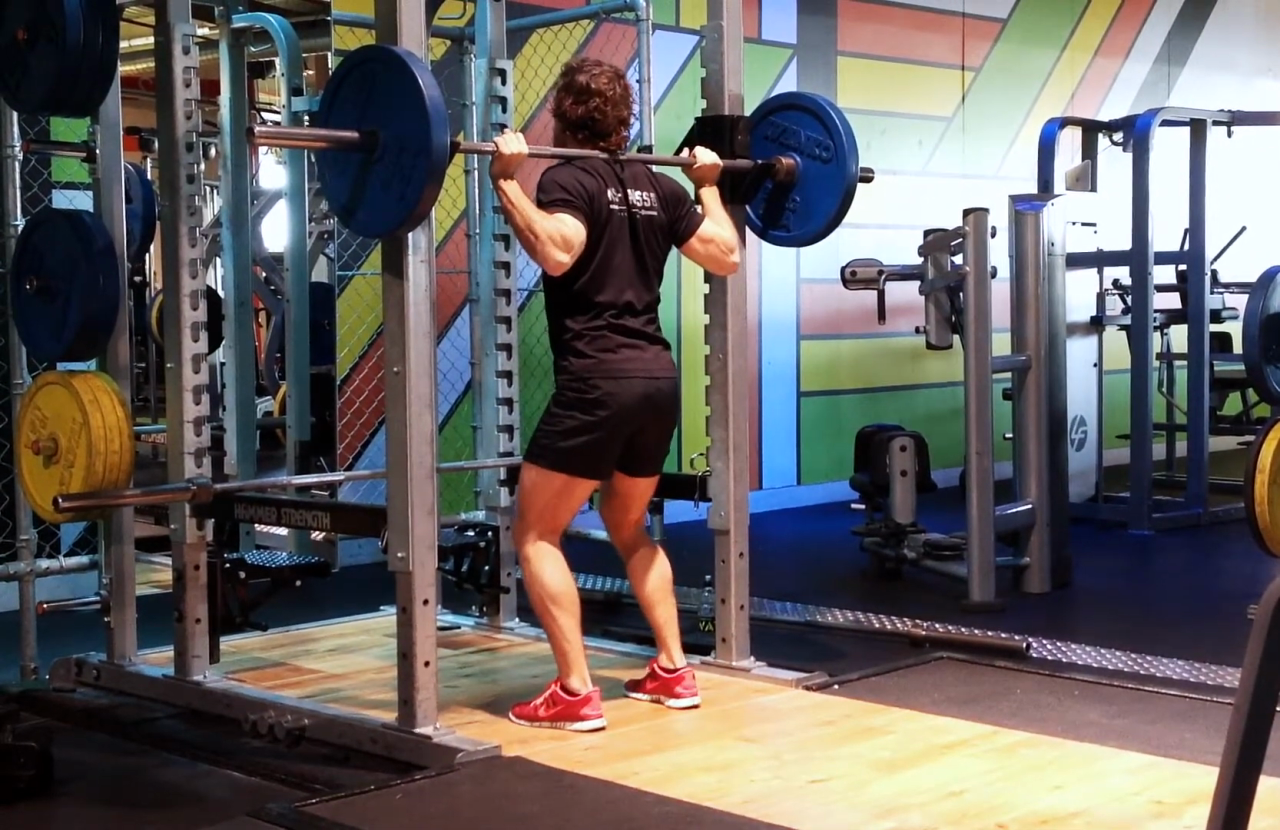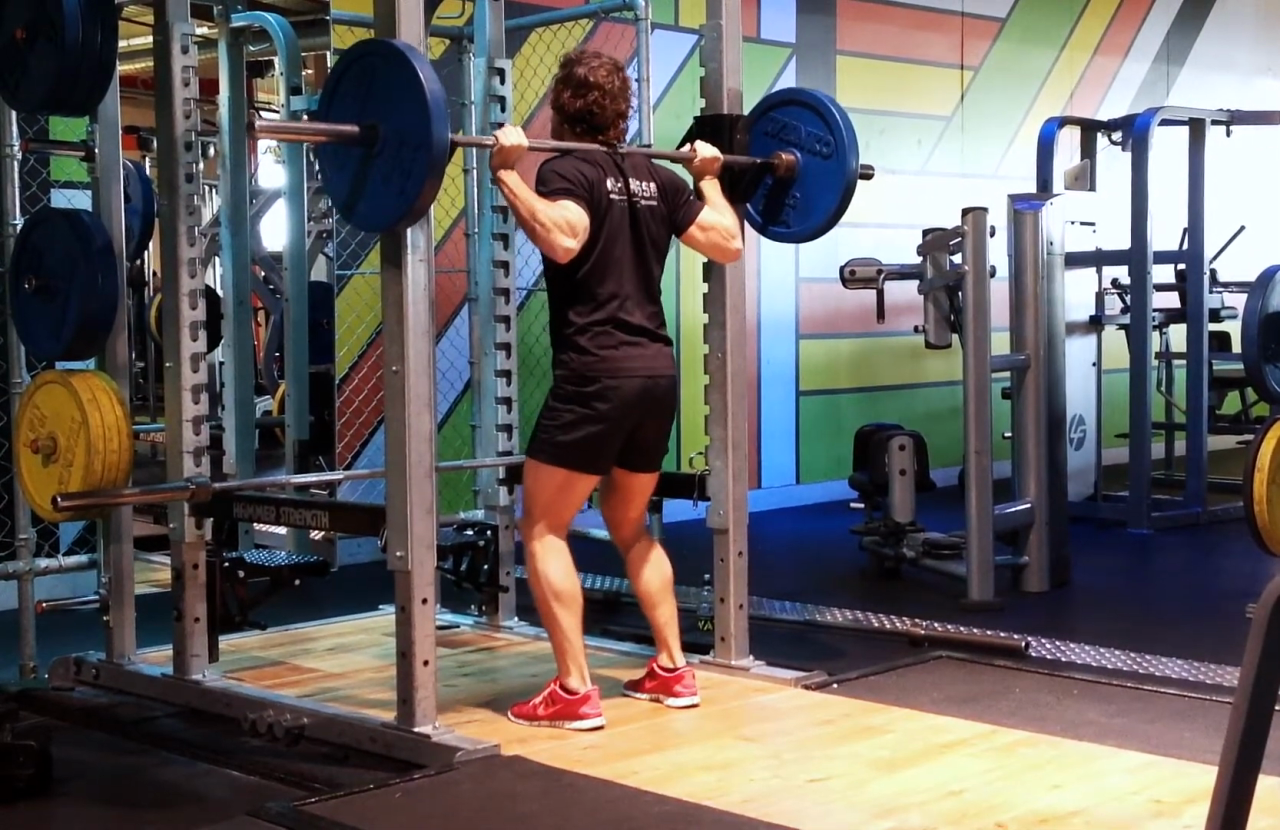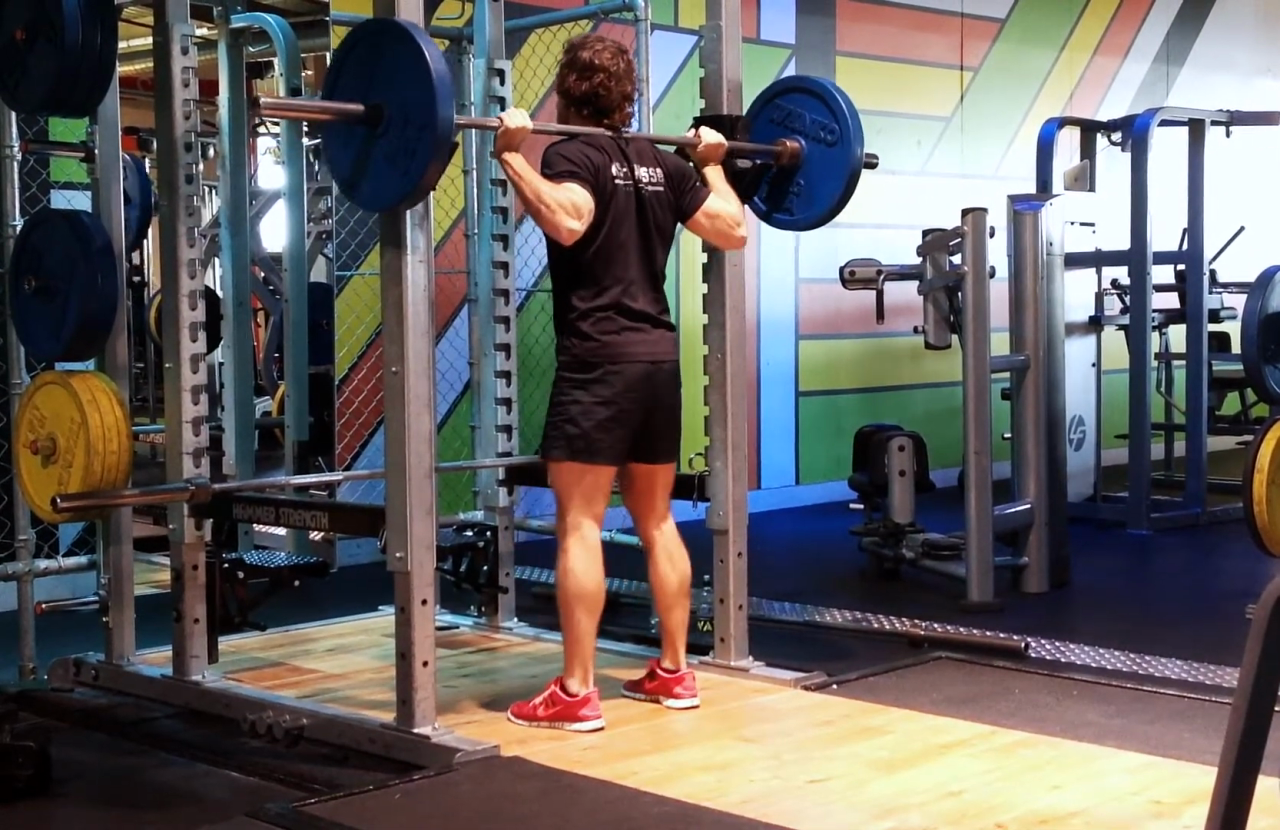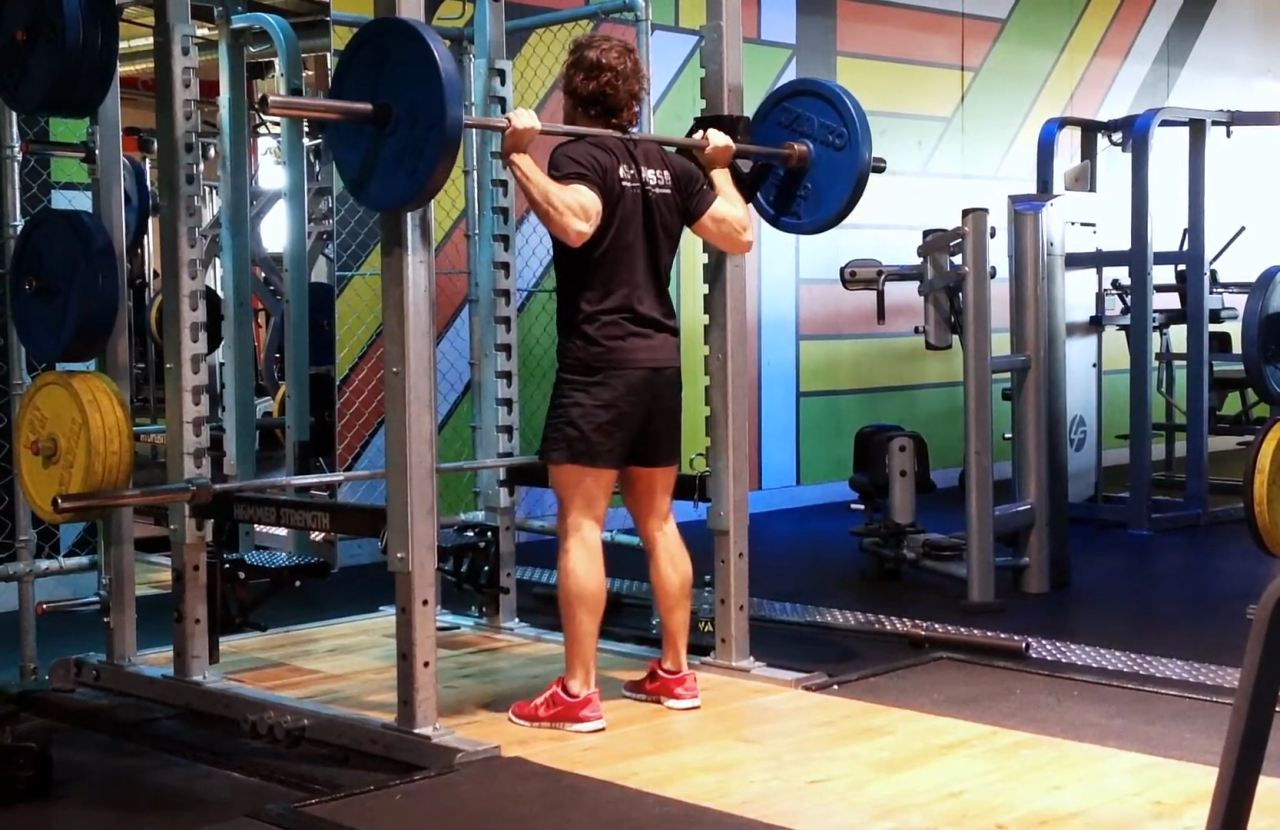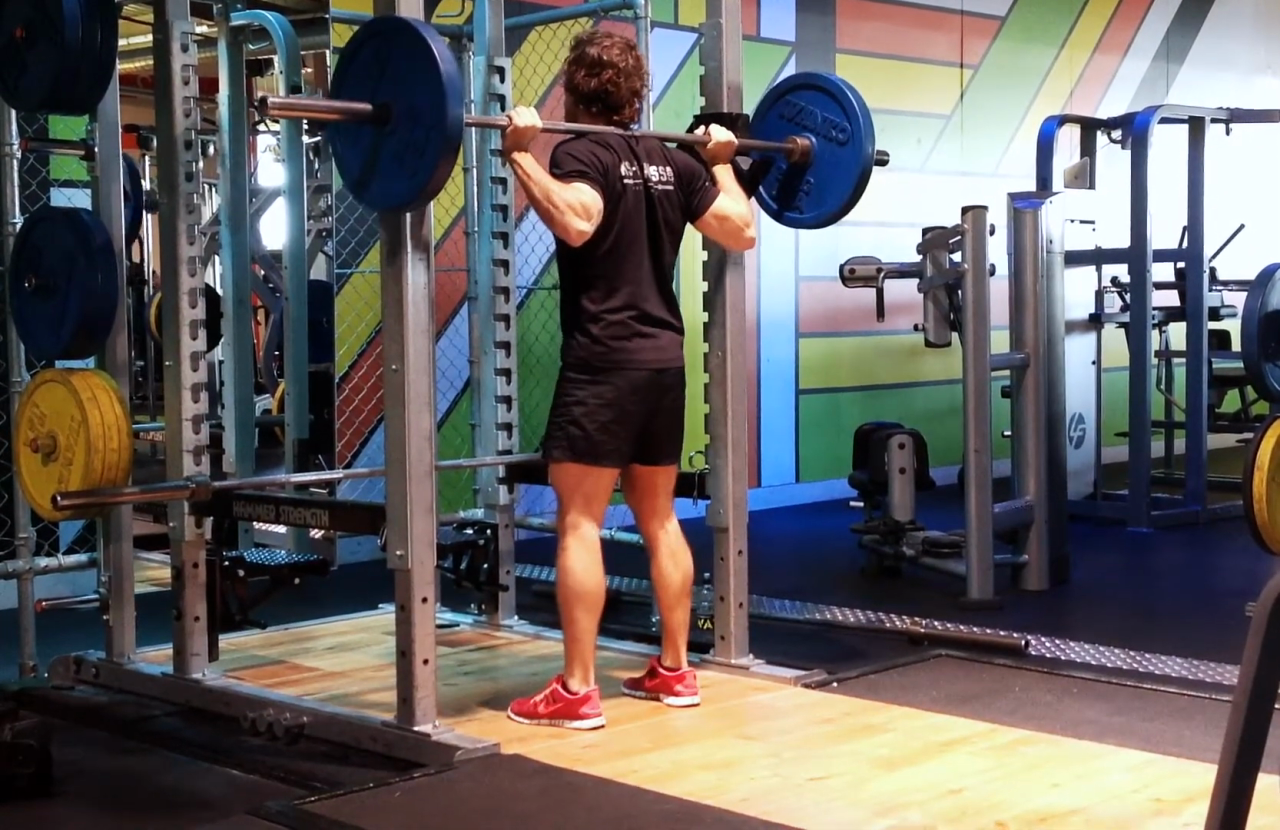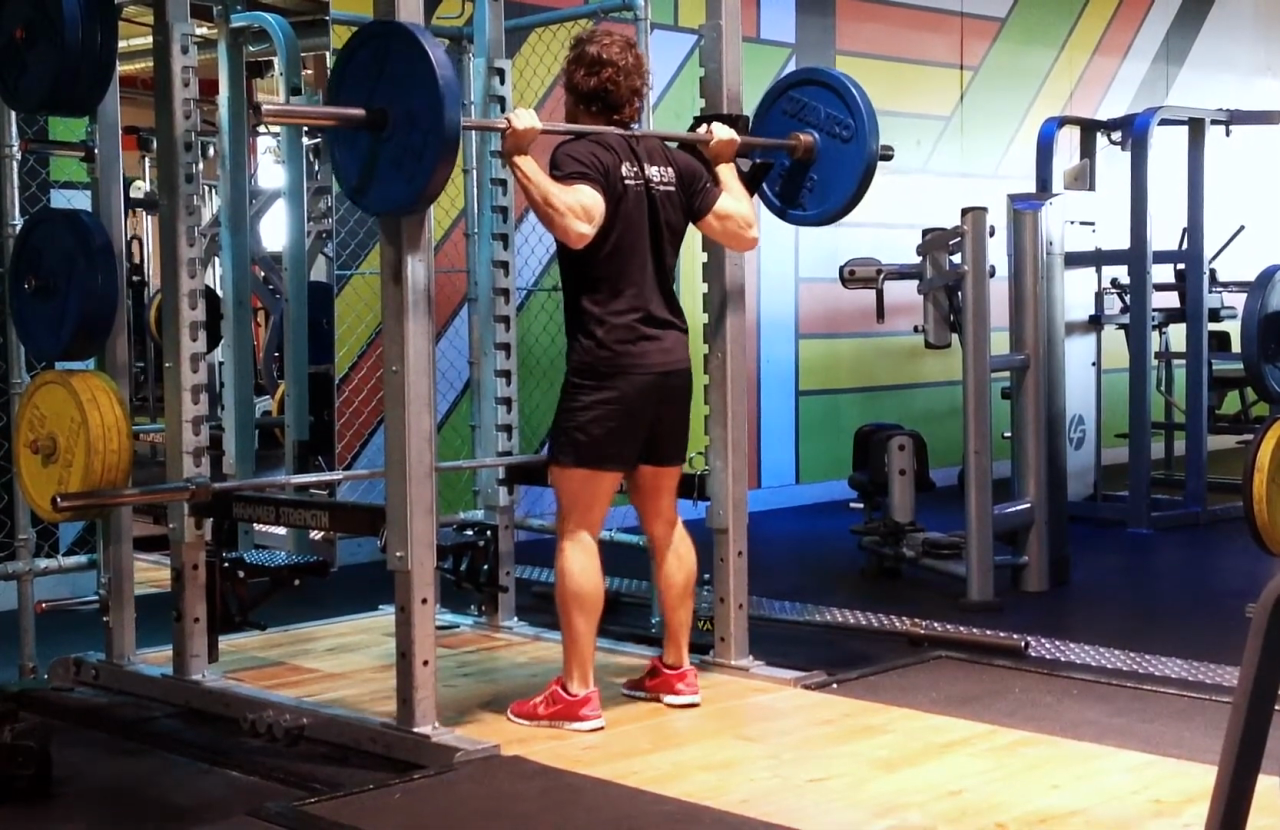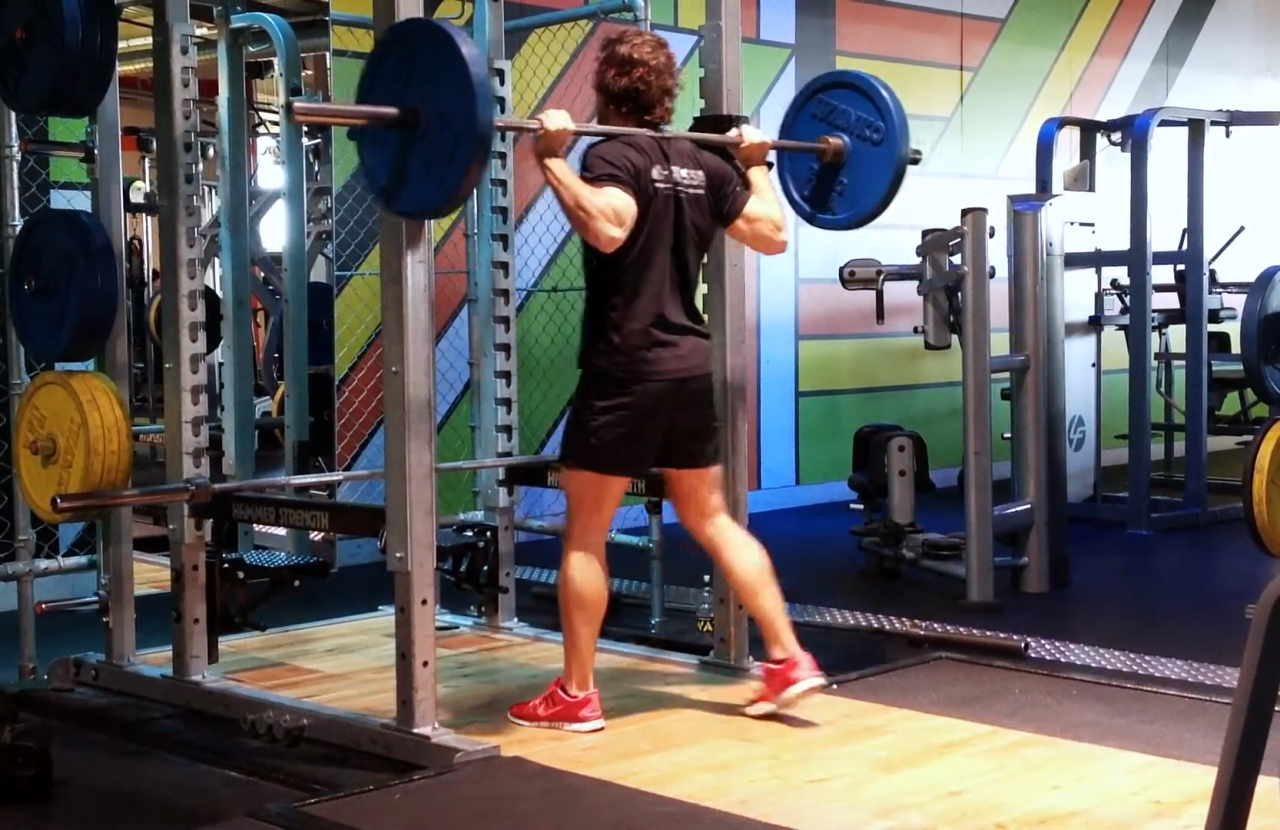
dt=0.3s
person 1, frame 1
left shoulder: (565, 180)
right shoulder: (659, 188)
left elbow: (557, 253)
right elbow: (726, 255)
left wrist: (507, 179)
right wrist: (708, 186)
left hip: (598, 384)
right hip: (658, 378)
left knee: (535, 534)
right knee: (627, 528)
left ankle: (575, 691)
right ankle: (673, 670)
person 1, frame 2
left shoulder: (564, 170)
right shoulder: (657, 179)
left elbow: (563, 238)
right elbow: (728, 243)
left wrist: (507, 172)
right wrist: (708, 178)
left hip: (596, 374)
right hip: (656, 370)
left knee: (544, 531)
right knee: (631, 526)
left ankle: (574, 690)
right ankle: (673, 669)
person 1, frame 3
left shoulder: (569, 154)
right shoulder: (664, 164)
left elbow: (567, 221)
right elbow: (733, 231)
left wrist: (511, 154)
right wrist: (711, 163)
left hip: (600, 361)
right hip: (659, 357)
left knee: (579, 525)
right knee: (656, 520)
left ankle: (577, 692)
right ankle: (675, 672)
person 1, frame 4
left shoulder: (578, 154)
right shoulder: (671, 166)
left elbow: (575, 221)
right elbow: (738, 234)
left wrist: (519, 155)
right wrist: (719, 168)
left hip: (600, 364)
right hip: (660, 360)
left knee: (580, 526)
right knee: (657, 521)
left ankle: (577, 693)
right ankle: (675, 672)
person 1, frame 5
left shoulder: (578, 152)
right shoulder: (675, 163)
left elbow: (577, 221)
right elbow: (741, 230)
left wrist: (520, 153)
right wrist: (722, 162)
left hip: (603, 363)
right hip: (664, 358)
left knee: (579, 525)
right knee: (658, 519)
left ankle: (576, 690)
right ankle: (674, 669)
person 1, frame 6
left shoulder: (578, 153)
right shoulder: (674, 162)
left elbow: (578, 224)
right elbow: (743, 231)
left wrist: (521, 158)
right wrist: (724, 163)
left hip: (610, 365)
right hip: (671, 359)
left knee: (577, 530)
right knee: (663, 523)
left ankle: (575, 693)
right ankle: (675, 667)
person 1, frame 7
left shoulder: (608, 155)
right shoulder: (703, 165)
left elbow: (608, 228)
right elbow: (772, 234)
left wrist: (552, 159)
right wrist: (753, 165)
left hip: (625, 370)
right hip: (689, 367)
left knee: (583, 536)
right knee: (711, 520)
left ankle: (575, 694)
right ankle: (787, 660)
